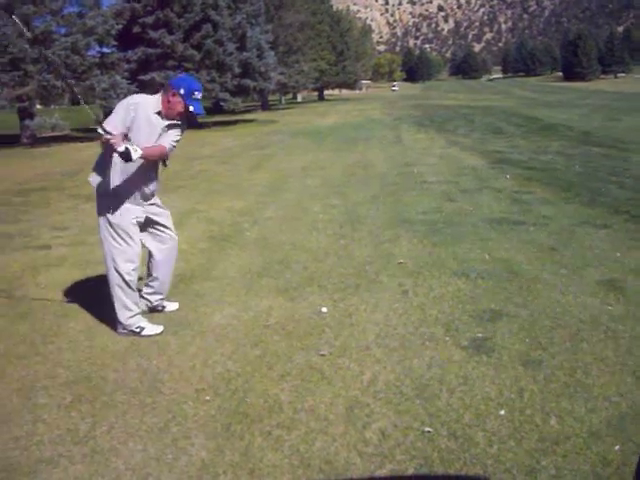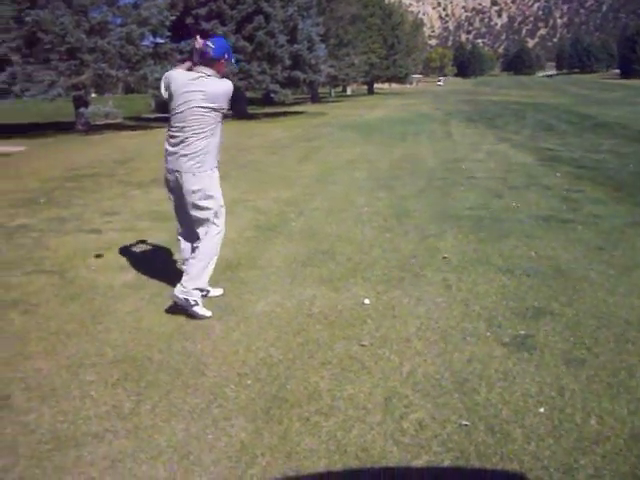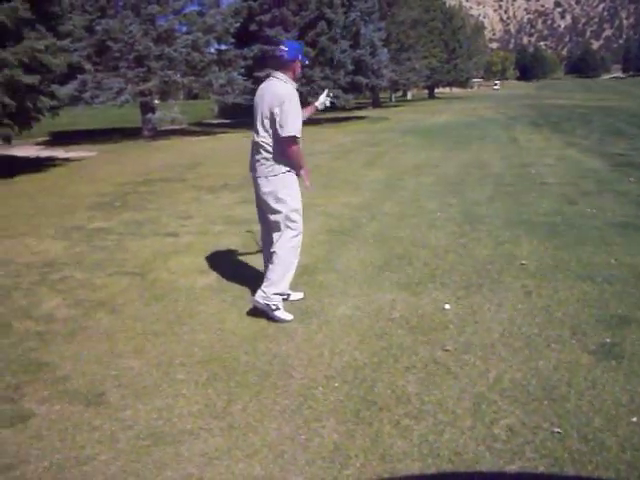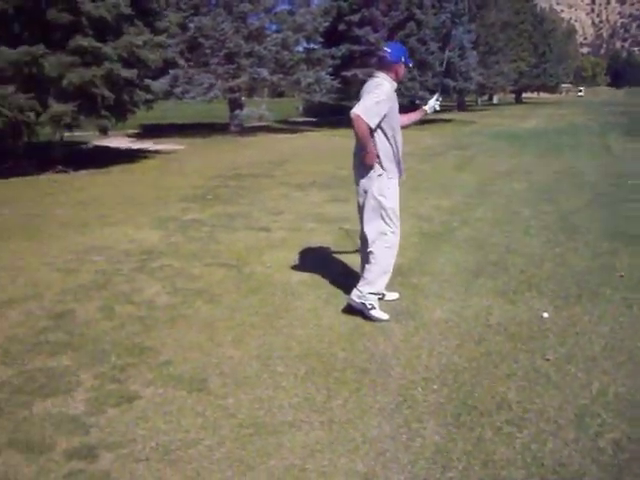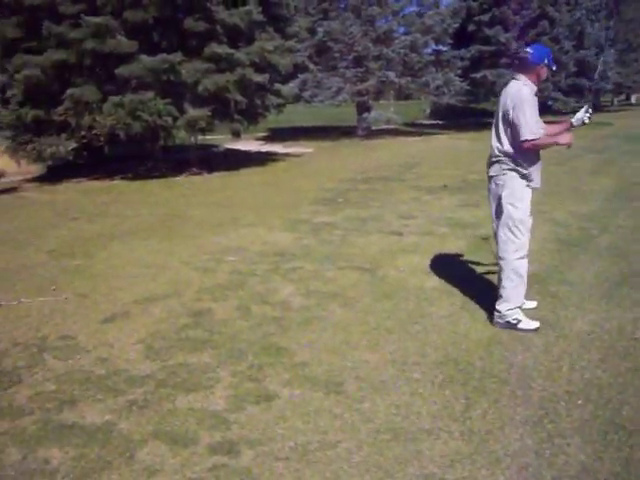
dt=0.7s
person 1, frame 1
left shoulder: (177, 125)
right shoulder: (136, 104)
left elbow: (161, 151)
right elbow: (107, 138)
left wrist: (134, 150)
right wrist: (117, 143)
left hip: (145, 194)
right hip: (115, 192)
left knee: (166, 241)
right knee: (126, 257)
left ankle: (152, 297)
right ankle: (129, 319)
person 1, frame 2
left shoulder: (177, 79)
right shoulder: (224, 88)
left wrist: (195, 59)
right wrist: (201, 59)
left hip: (173, 167)
right hip: (199, 170)
left knee: (189, 229)
right knee: (212, 228)
left ankle: (195, 283)
right ankle: (188, 290)
person 1, frame 3
left shoulder: (266, 87)
right shoulder: (287, 92)
right elbow: (290, 137)
left wrist: (316, 105)
right wrist: (302, 169)
left hip: (262, 170)
right hip: (278, 172)
left knee: (273, 232)
right knee: (289, 232)
left ankle: (276, 287)
right ankle: (269, 296)
person 1, frame 4
left shoulder: (378, 86)
right shoulder: (383, 88)
left elbow: (394, 121)
right elbow: (357, 116)
left wrist: (425, 110)
right wrist: (369, 150)
left hip: (378, 173)
right hip: (379, 174)
left knee: (374, 232)
right knee: (386, 233)
left ankle: (372, 287)
right ankle: (365, 294)
person 1, frame 5
left shoulder: (519, 90)
right shoulder: (521, 94)
left elbow: (536, 129)
right elbow: (531, 140)
left wrist: (571, 122)
right wrist: (560, 139)
left hip: (513, 178)
right hip: (512, 179)
left knee: (514, 241)
right knee: (514, 244)
left ankle: (511, 297)
right ankle: (507, 311)
